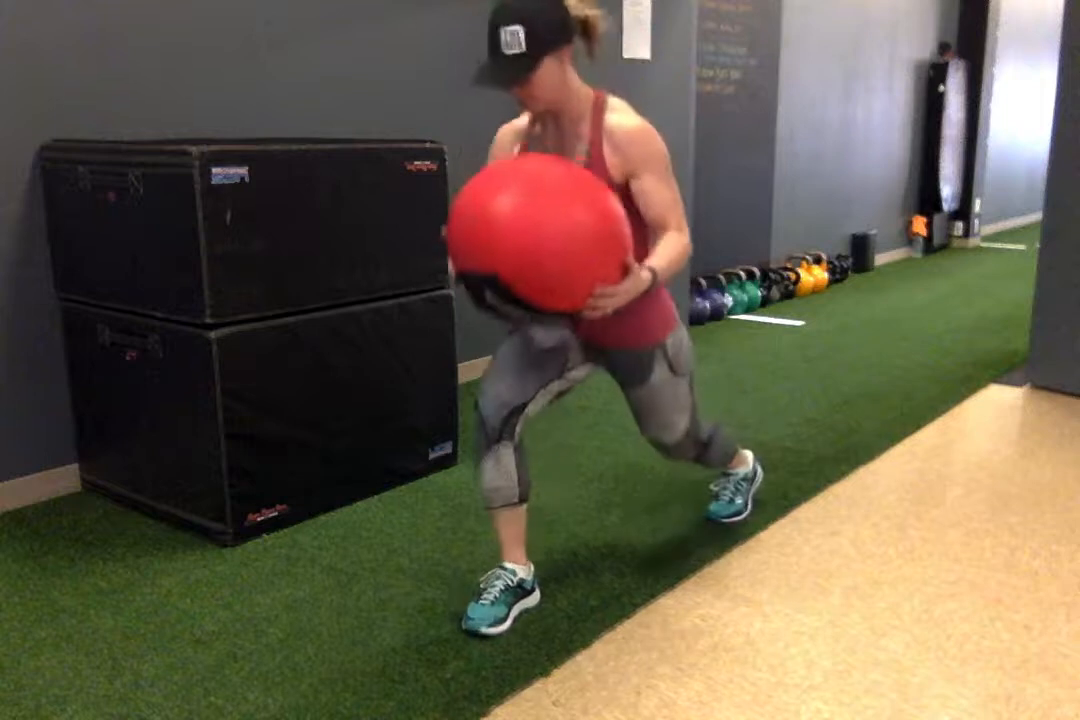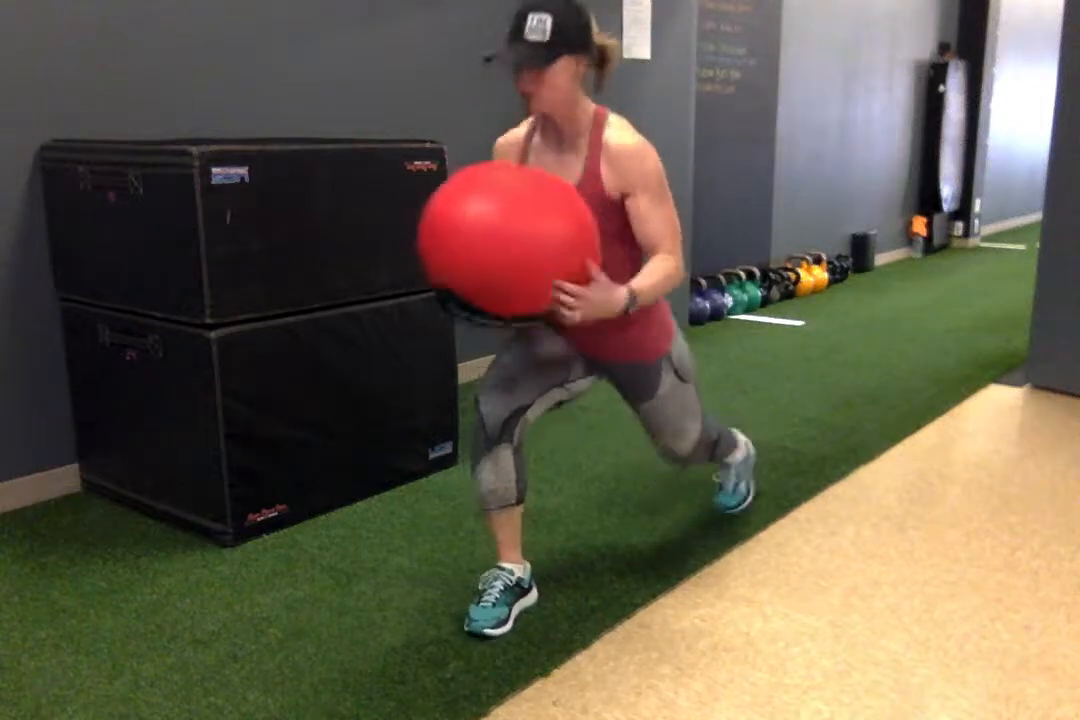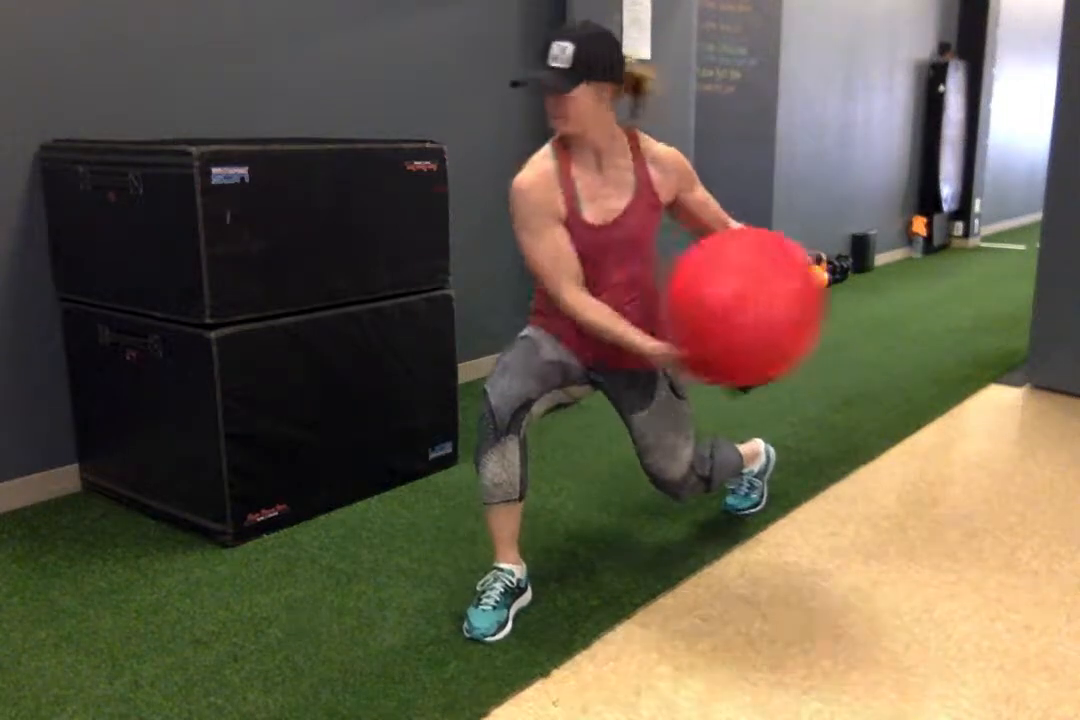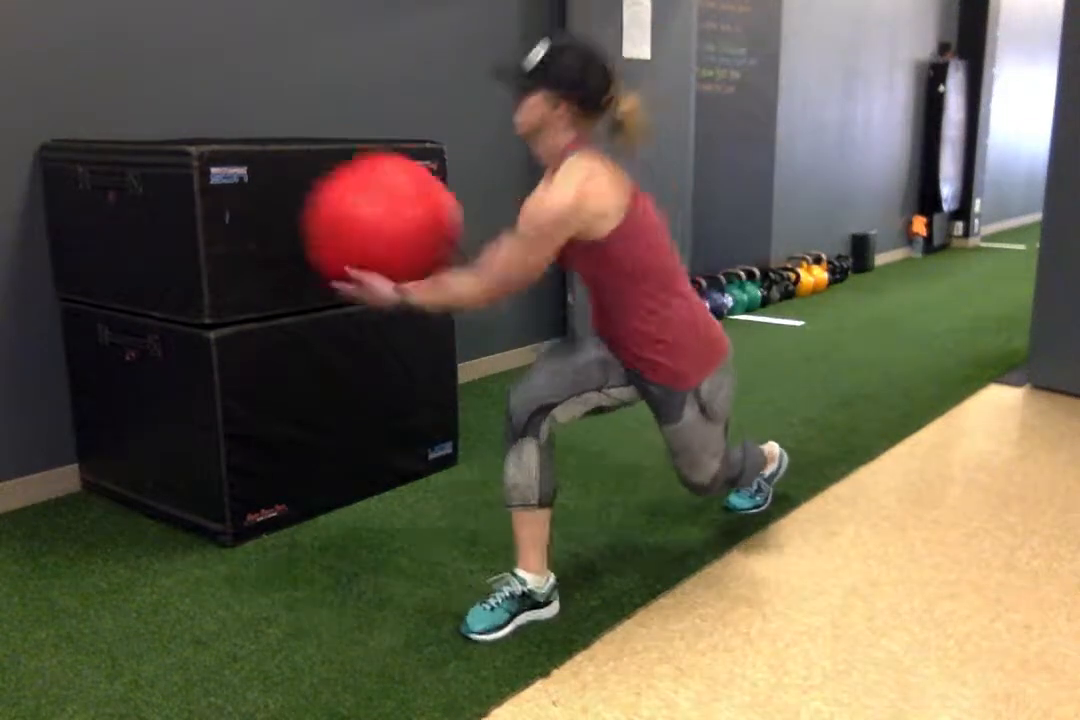
dt=0.7s
person 1, frame 1
left shoulder: (627, 134)
right shoulder: (511, 139)
left elbow: (676, 236)
left wrist: (644, 279)
left hip: (638, 323)
right hip: (557, 316)
left knee: (674, 437)
right knee: (494, 414)
left ankle: (740, 468)
right ankle: (514, 574)
person 1, frame 2
left shoulder: (625, 151)
right shoulder: (509, 147)
left elbow: (669, 262)
left wrist: (618, 301)
left hip: (635, 336)
right hip: (555, 328)
left knee: (681, 442)
right knee: (492, 415)
left ankle: (736, 452)
right ankle: (512, 574)
person 1, frame 3
left shoulder: (662, 163)
right shoulder: (535, 183)
left elbow: (723, 230)
right elbow: (569, 295)
right wrist: (652, 349)
left hip: (640, 344)
right hip: (560, 335)
left knee: (676, 476)
right knee: (499, 408)
left ankle: (752, 456)
right ankle: (507, 574)
person 1, frame 4
left shoulder: (565, 195)
right shoulder: (566, 175)
left elbow: (488, 286)
right elbow: (511, 272)
left wrist: (399, 294)
right wrist: (426, 281)
left hip: (685, 358)
right hip: (617, 340)
left knee: (705, 476)
right knee: (529, 415)
left ankle: (765, 458)
right ankle: (532, 583)
